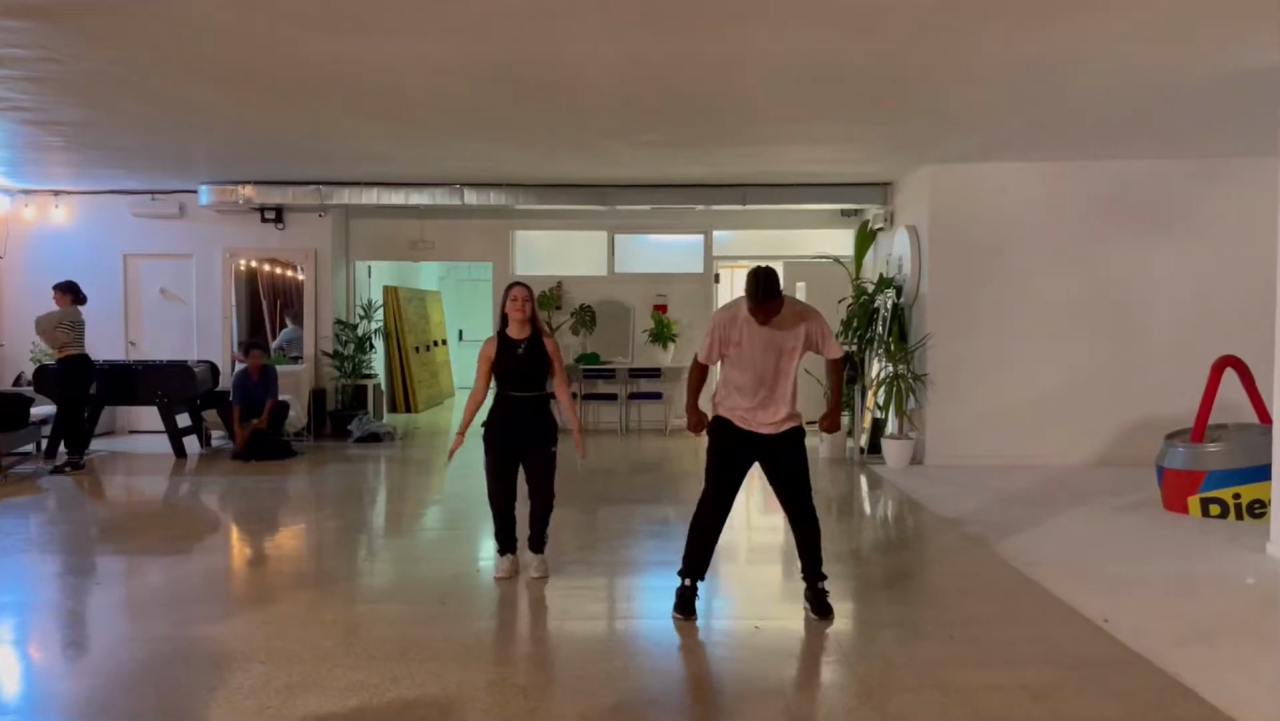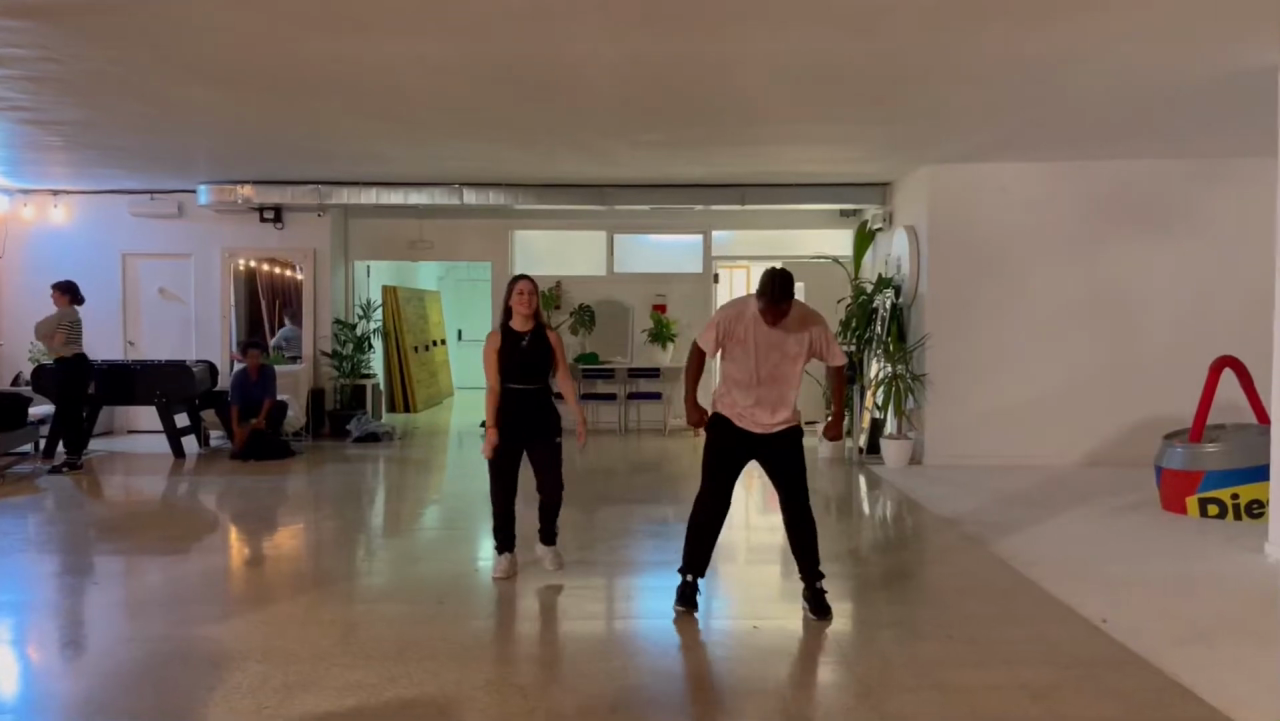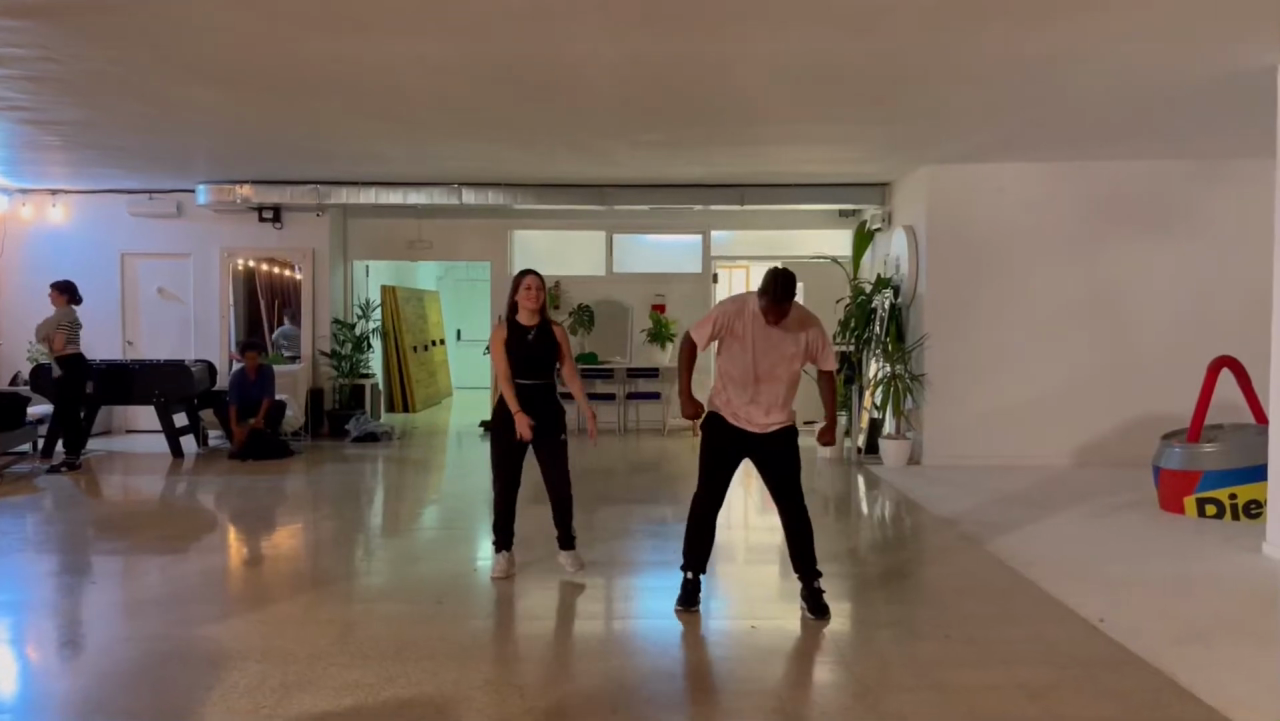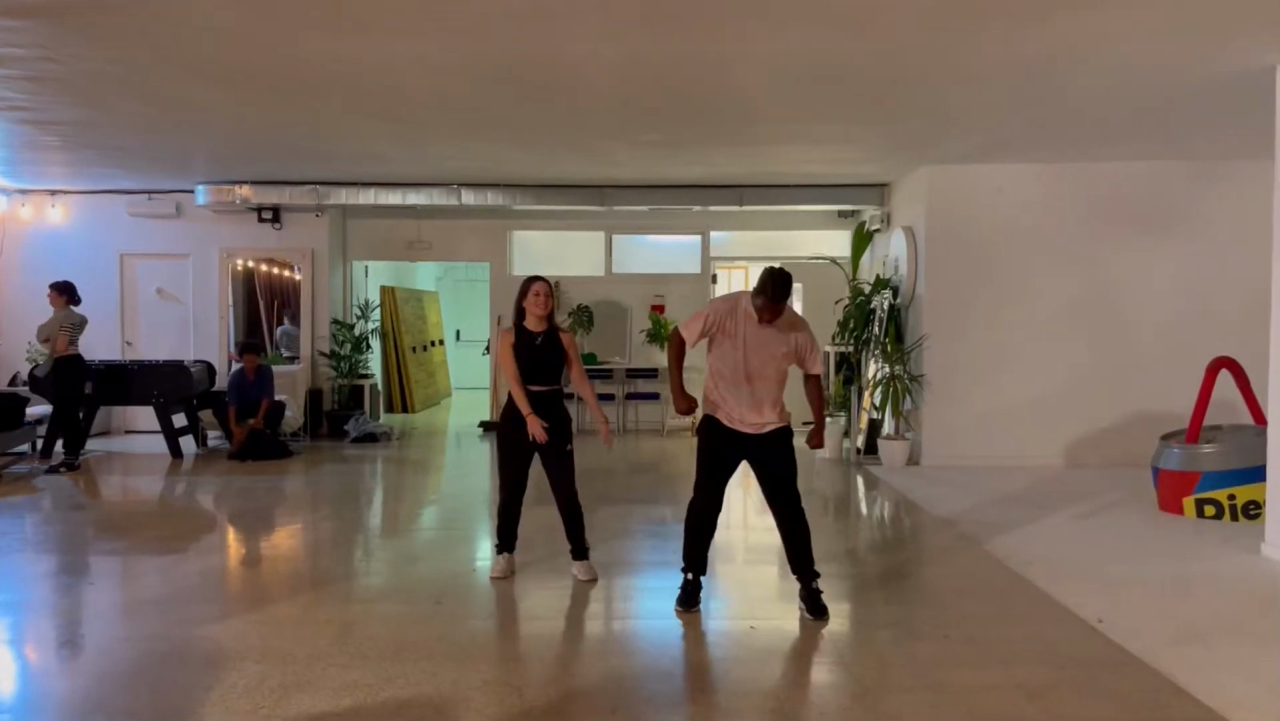
dt=0.1s
person 1, frame 1
left shoulder: (805, 317)
right shoulder: (727, 317)
left elbow: (835, 358)
right elbow: (701, 362)
left wrist: (834, 407)
right wrist: (692, 407)
left hip: (783, 428)
right hip: (731, 424)
left knee: (801, 508)
right knee: (713, 505)
left ankle: (815, 586)
right ankle: (688, 583)
person 1, frame 2
left shoulder: (812, 324)
right shoulder: (733, 313)
left elbow: (836, 366)
right elbow: (699, 351)
left wrist: (838, 416)
right wrist: (690, 401)
left hip: (782, 428)
right hip: (729, 422)
left knee: (797, 506)
right knee: (710, 502)
left ankle: (813, 586)
right ankle: (689, 579)
person 1, frame 3
left shoulder: (808, 325)
right shoulder: (732, 309)
left elbow: (826, 370)
right elbow: (690, 341)
left wrist: (831, 422)
right wrist: (685, 395)
left hip: (777, 428)
right hip: (725, 420)
left knee: (793, 506)
right knee: (706, 500)
left ankle: (810, 585)
right ankle: (691, 577)
person 1, frame 4
left shoulder: (797, 328)
right shoulder: (724, 310)
left elbow: (812, 375)
right elbow: (678, 339)
left wrist: (819, 425)
right wrist: (678, 391)
left hip: (771, 428)
right hip: (720, 423)
left knee: (788, 506)
right knee: (704, 503)
left ankle: (808, 585)
right ankle: (691, 578)
person 2, frame 1
left shoulder: (546, 342)
right shoulder: (493, 345)
left elbow: (561, 388)
right elbow: (479, 391)
left wrist: (575, 427)
right wrist: (461, 432)
left hip: (539, 423)
right hip: (502, 424)
left knee: (543, 495)
right knee: (501, 495)
left ankle: (537, 551)
right ankle: (506, 553)
person 2, frame 2
left shoulder: (550, 336)
right shoulder: (496, 338)
left elbow: (563, 378)
right elbow: (492, 385)
left wrist: (579, 418)
right wrist: (491, 427)
left hip: (542, 414)
right hip: (506, 414)
left knee: (552, 486)
right knee: (502, 489)
left ankle: (547, 542)
right ankle: (505, 552)
person 2, frame 3
left shoulder: (555, 331)
right shoulder: (502, 331)
left elbow: (570, 374)
right elbow: (503, 377)
left wrist: (588, 412)
right wrist: (516, 414)
left hip: (548, 410)
right hip: (511, 411)
left knee: (559, 483)
right knee: (505, 485)
left ankle: (567, 547)
right ankle: (503, 551)
person 2, frame 4
left shoulder: (562, 338)
right shoulder: (510, 336)
left elbow: (580, 380)
right elbow: (513, 381)
left wrist: (601, 419)
right wrist: (530, 417)
left hip: (555, 418)
right hip: (518, 419)
left knee: (566, 492)
right knee: (511, 490)
left ankle: (580, 557)
right ankle: (504, 553)
person 3, frame 1
left shoulder: (67, 315)
right shoulder: (73, 314)
left elbow: (56, 342)
left wrist: (44, 332)
right wrist: (49, 333)
left hip: (73, 366)
right hip: (77, 365)
left knee: (67, 412)
right knee: (74, 413)
left ankle: (74, 458)
right ankle: (76, 457)
person 3, frame 2
left shoulder: (65, 315)
right shoulder: (69, 314)
left elbow: (56, 344)
left wrist: (44, 338)
right wrist: (48, 338)
left hip: (71, 367)
right hip: (74, 366)
left knee: (67, 412)
right knee: (72, 412)
left ankle: (73, 459)
right ankle: (74, 457)
person 3, frame 3
left shoulder: (64, 315)
right shoulder: (67, 313)
left elbow: (58, 345)
left wrist: (45, 340)
right wrist: (48, 339)
left hip: (69, 366)
right hip: (71, 365)
left knee: (66, 412)
right knee: (69, 412)
left ankle: (72, 459)
right ankle: (73, 457)
person 3, frame 4
left shoulder: (65, 316)
right shoulder: (63, 314)
left elbow: (60, 347)
left wrist: (46, 342)
right wrist: (50, 340)
left hip: (69, 368)
right hip: (65, 367)
left knee: (66, 413)
right knee: (65, 413)
left ankle: (71, 460)
right ankle: (71, 457)
